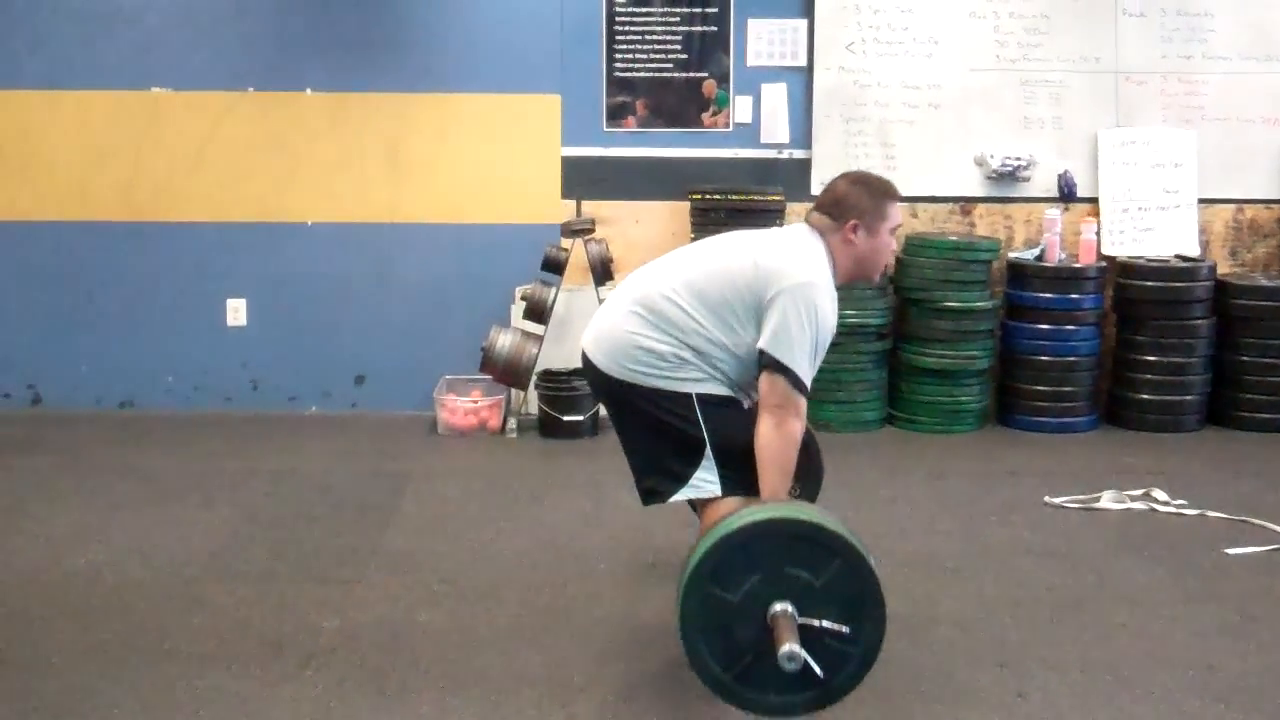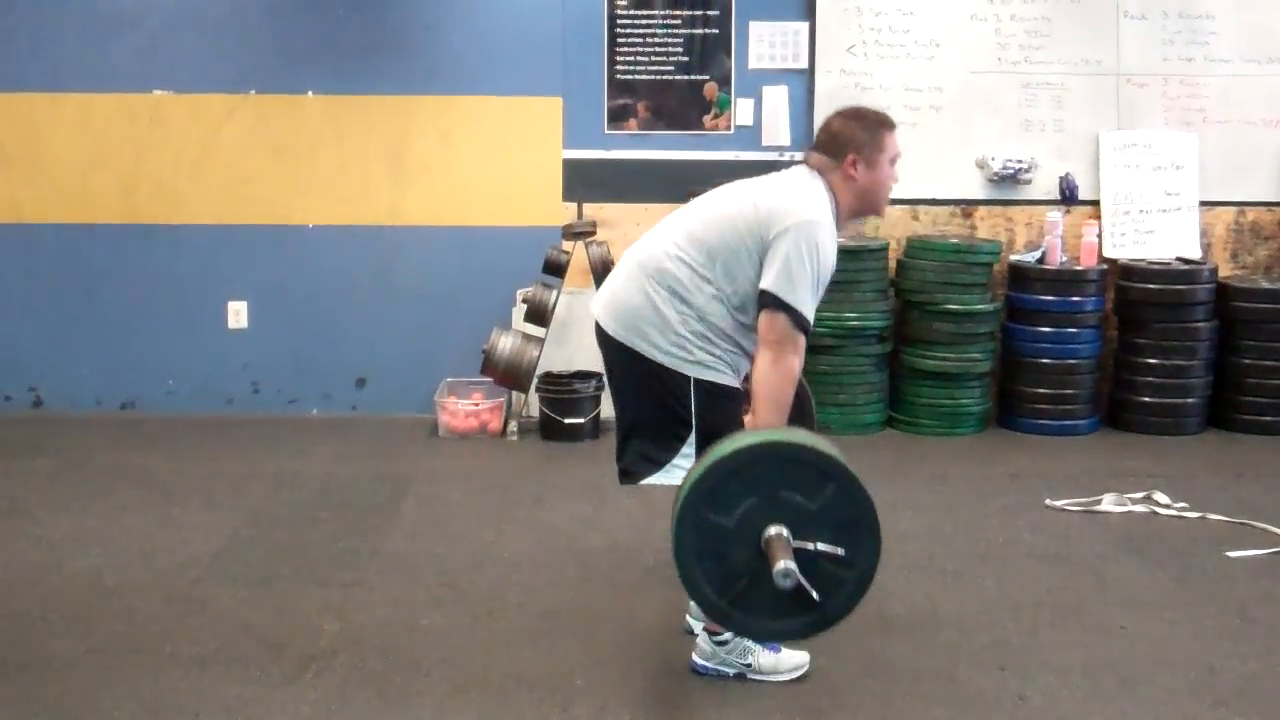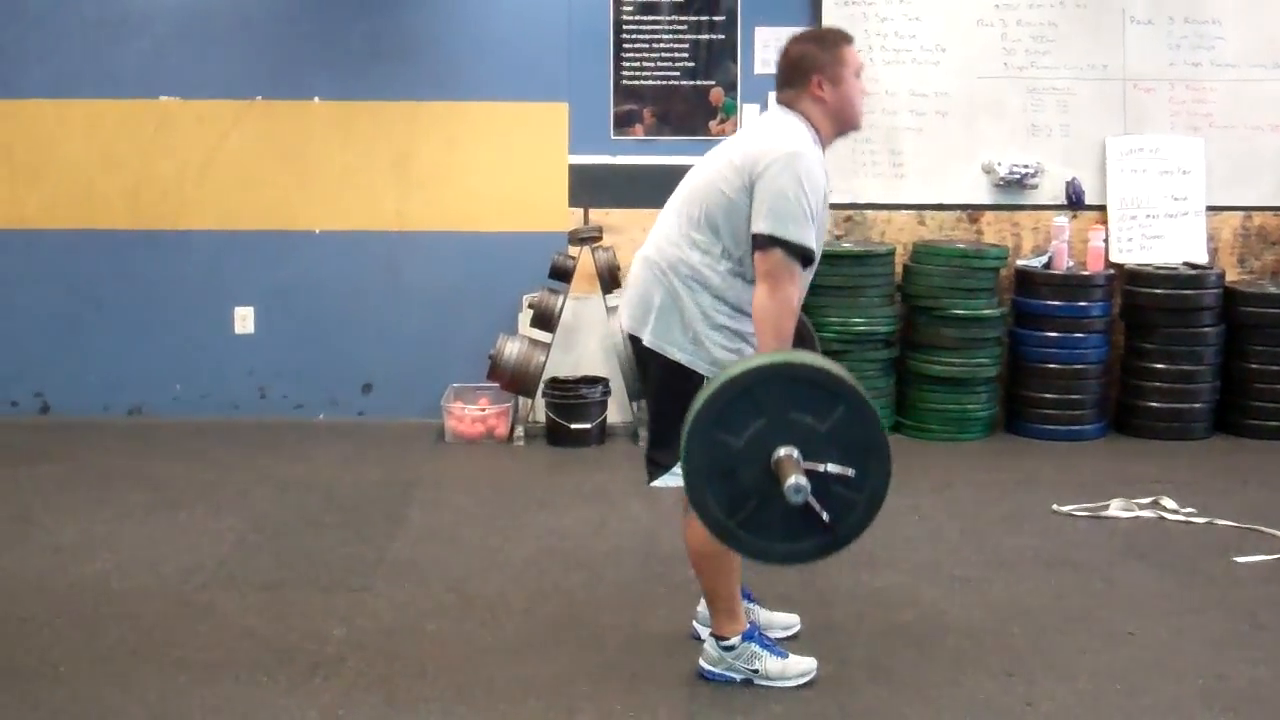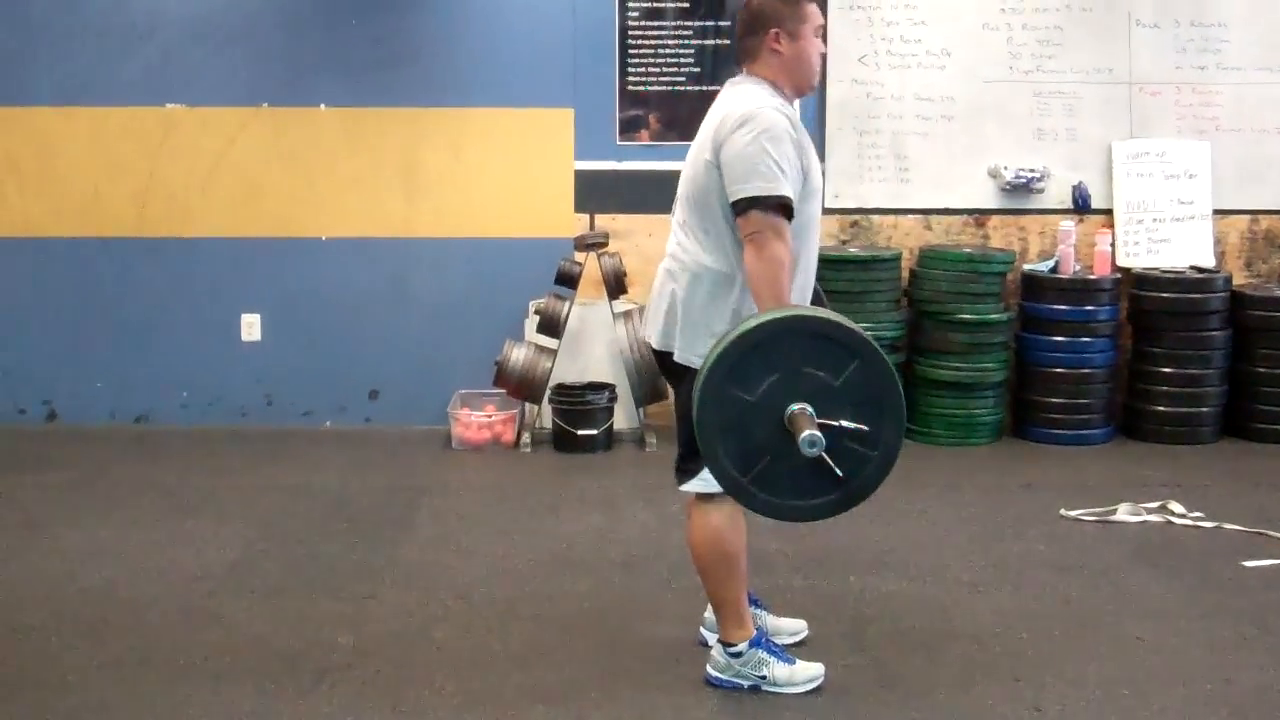
dt=0.2s
person 1, frame 1
left shoulder: (786, 252)
right shoulder: (808, 290)
right elbow: (781, 420)
left hip: (632, 342)
right hip: (645, 358)
left knee: (728, 472)
right knee: (736, 487)
person 1, frame 2
left shoulder: (797, 195)
right shoulder: (809, 224)
left elbow: (772, 335)
right elbow: (780, 347)
left hip: (654, 316)
right hip: (663, 330)
right ankle: (722, 641)
person 1, frame 3
left shoulder: (779, 138)
right shoulder: (795, 159)
right elbow: (776, 279)
left hip: (693, 312)
right hip: (690, 323)
left ankle: (725, 604)
right ankle: (729, 643)
person 1, frame 4
left shoulder: (747, 106)
right shoulder: (762, 118)
right elbow: (765, 238)
left hip: (714, 323)
right hip: (716, 331)
left knee: (725, 477)
right knee: (719, 483)
left ankle: (731, 610)
right ankle: (736, 650)
